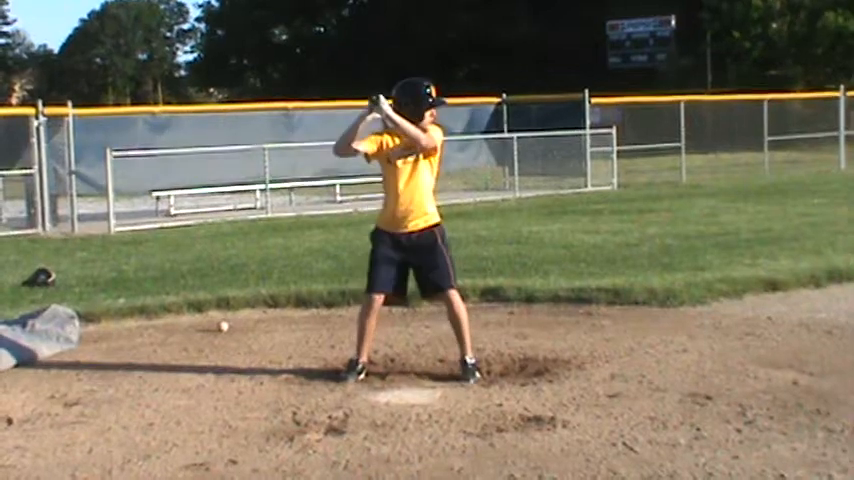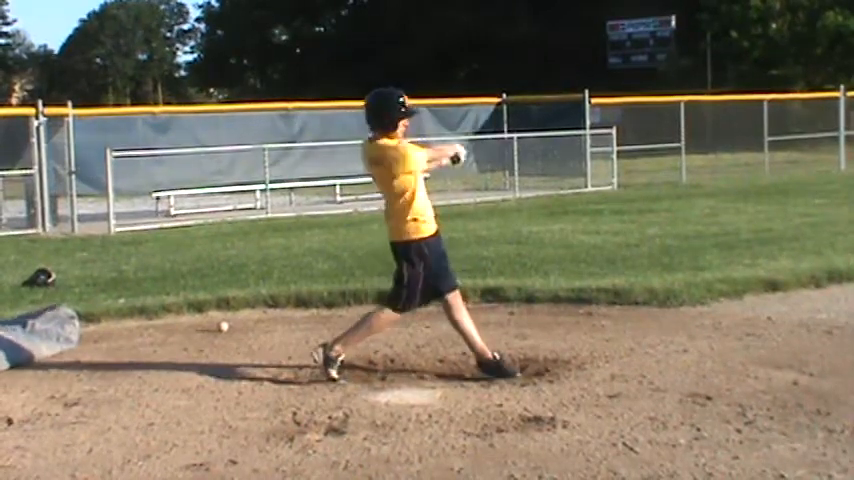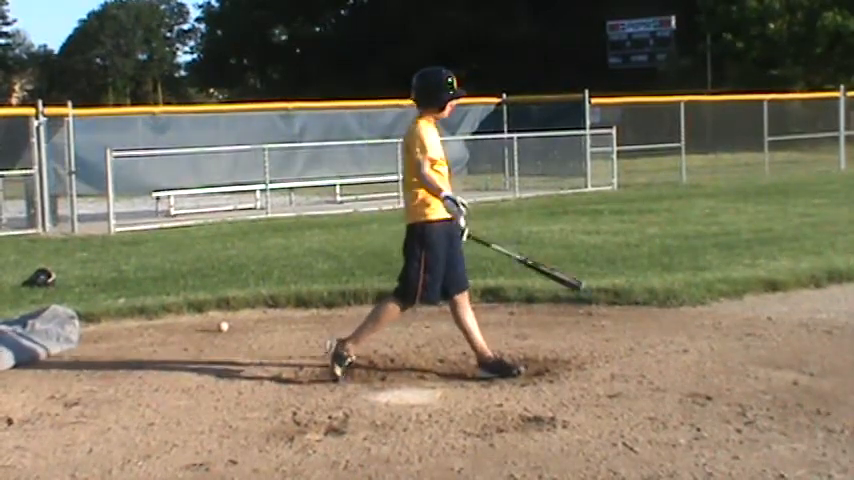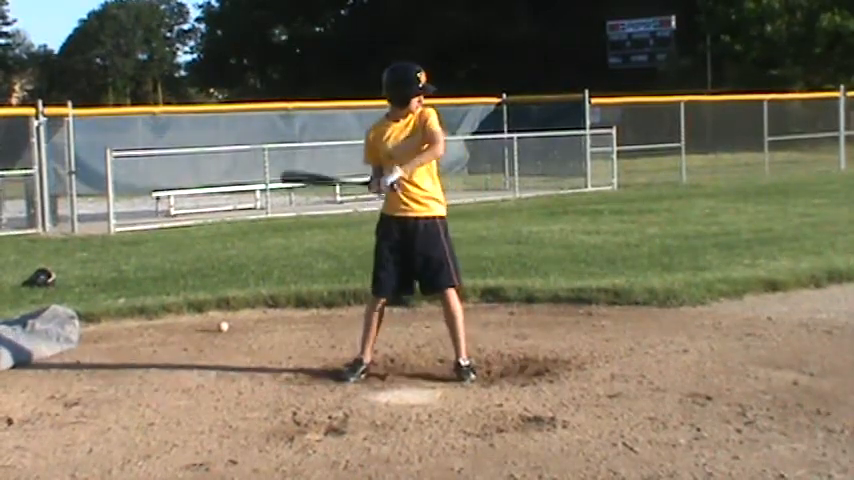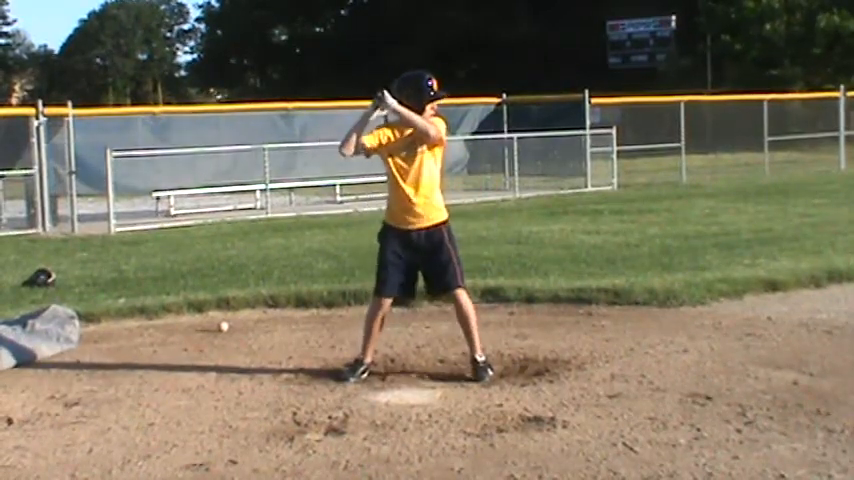
dt=1s
person 1, frame 1
left shoulder: (433, 133)
right shoulder: (383, 140)
left elbow: (423, 141)
right elbow: (341, 150)
left wrist: (390, 114)
right wrist: (365, 116)
left hip: (427, 229)
right hip: (389, 232)
left knee: (449, 294)
right knee: (374, 299)
left ankle: (468, 359)
right ankle: (360, 361)
person 1, frame 2
left shoulder: (371, 148)
right shoulder: (403, 152)
right elbow: (435, 155)
left wrist: (447, 152)
right wrist: (454, 150)
left hip: (420, 236)
right hip: (418, 238)
left knee: (451, 295)
right knee: (398, 306)
left ankle: (485, 357)
right ankle: (334, 350)
person 1, frame 3
left shoulder: (423, 130)
right shoulder: (423, 131)
right elbow: (423, 173)
left wrist: (457, 215)
right wrist: (446, 196)
left hip: (442, 223)
right hip: (428, 224)
left knee: (459, 294)
right knee: (406, 297)
left ankle: (486, 358)
right ankle: (346, 348)
person 1, frame 4
left shoulder: (427, 117)
right shoulder: (376, 132)
left elbow: (438, 148)
right elbow: (377, 175)
left wrist: (400, 170)
right wrist: (379, 182)
left hip: (430, 217)
right hip: (393, 220)
left knee: (448, 290)
right knee: (380, 295)
left ankle: (462, 360)
right ankle: (364, 359)
person 1, frame 5
left shoulder: (436, 126)
right shoulder: (386, 134)
left elbow: (430, 133)
right elbow: (346, 150)
left wrist: (395, 106)
right wrist: (371, 113)
left hip: (434, 226)
right hip: (397, 229)
left knee: (458, 292)
right knee: (382, 299)
left ankle: (478, 358)
right ankle: (364, 359)
